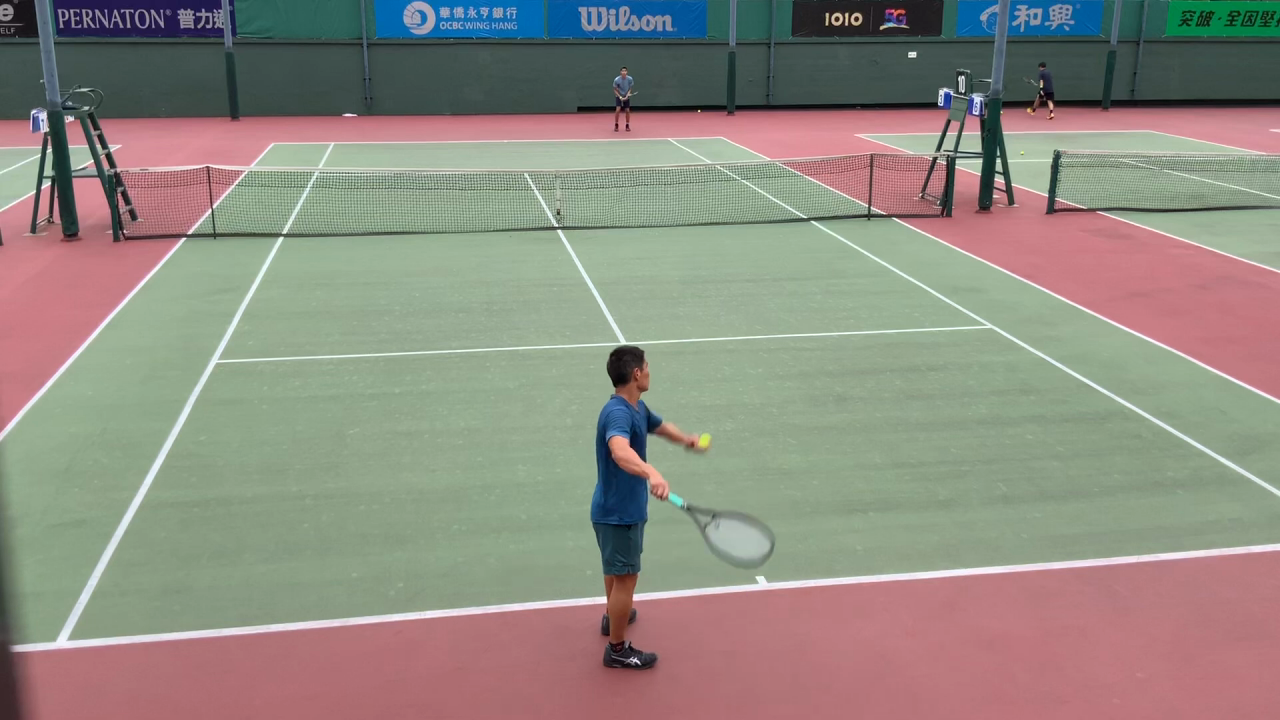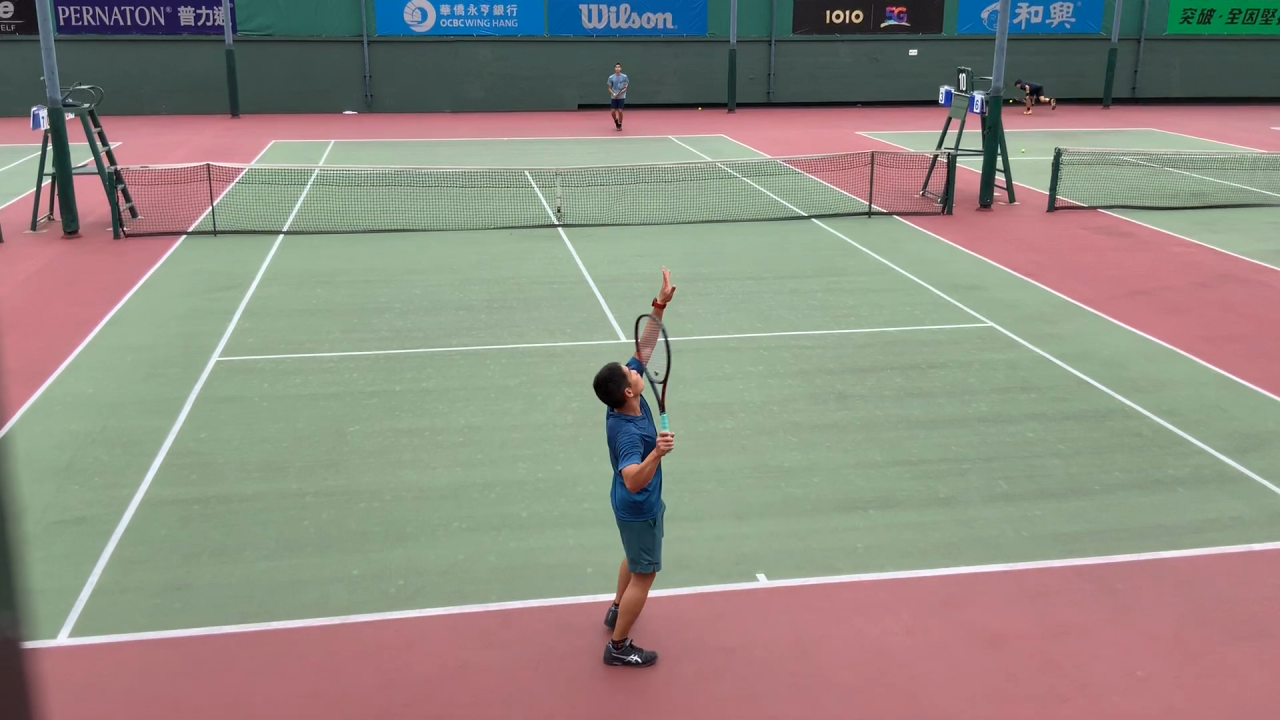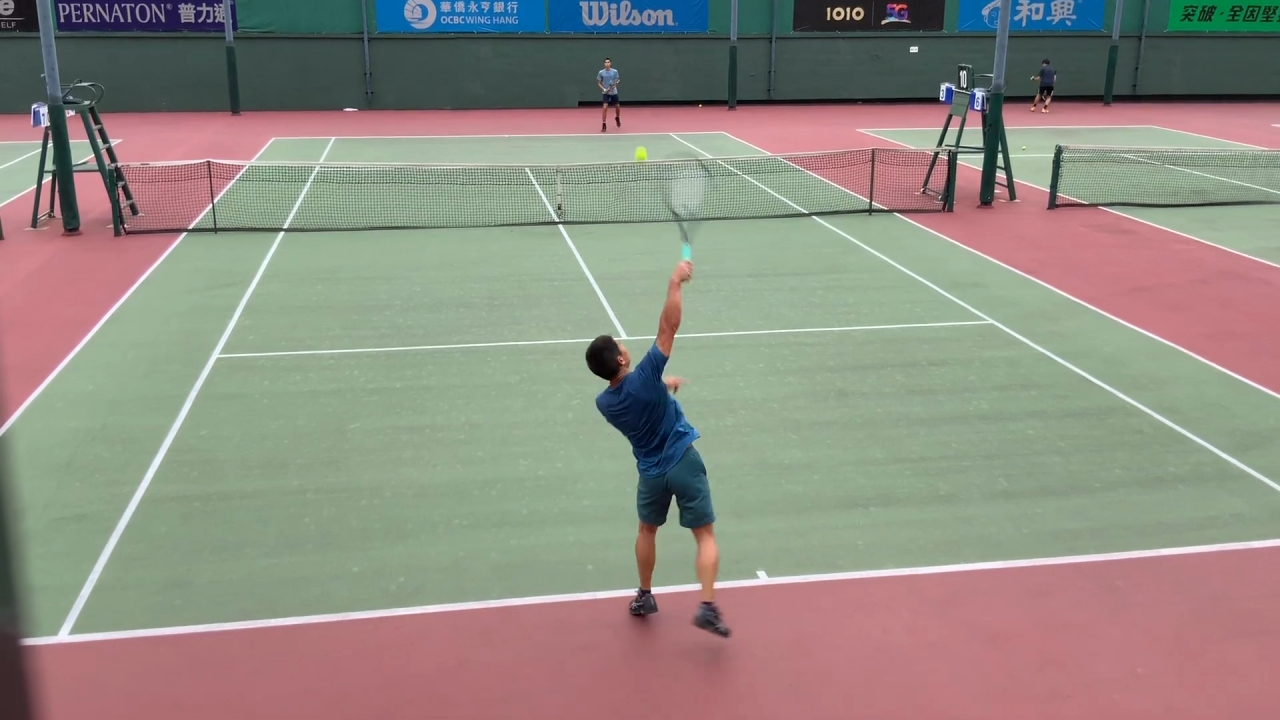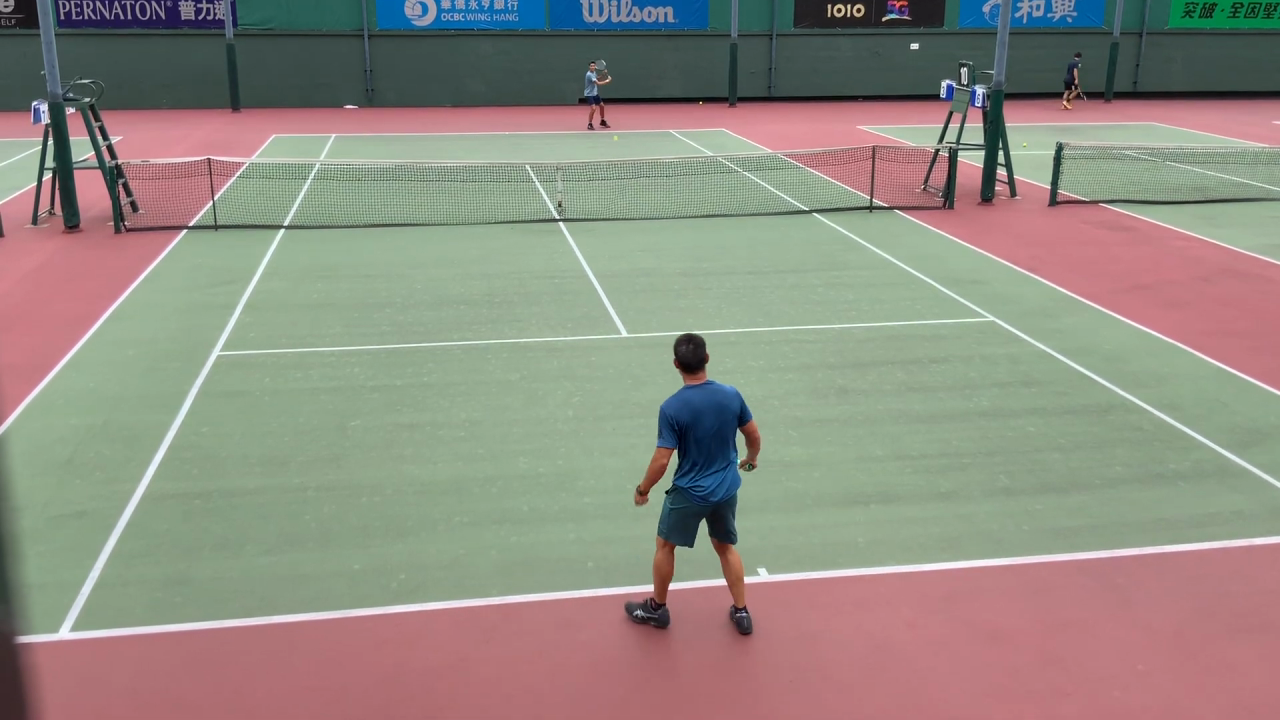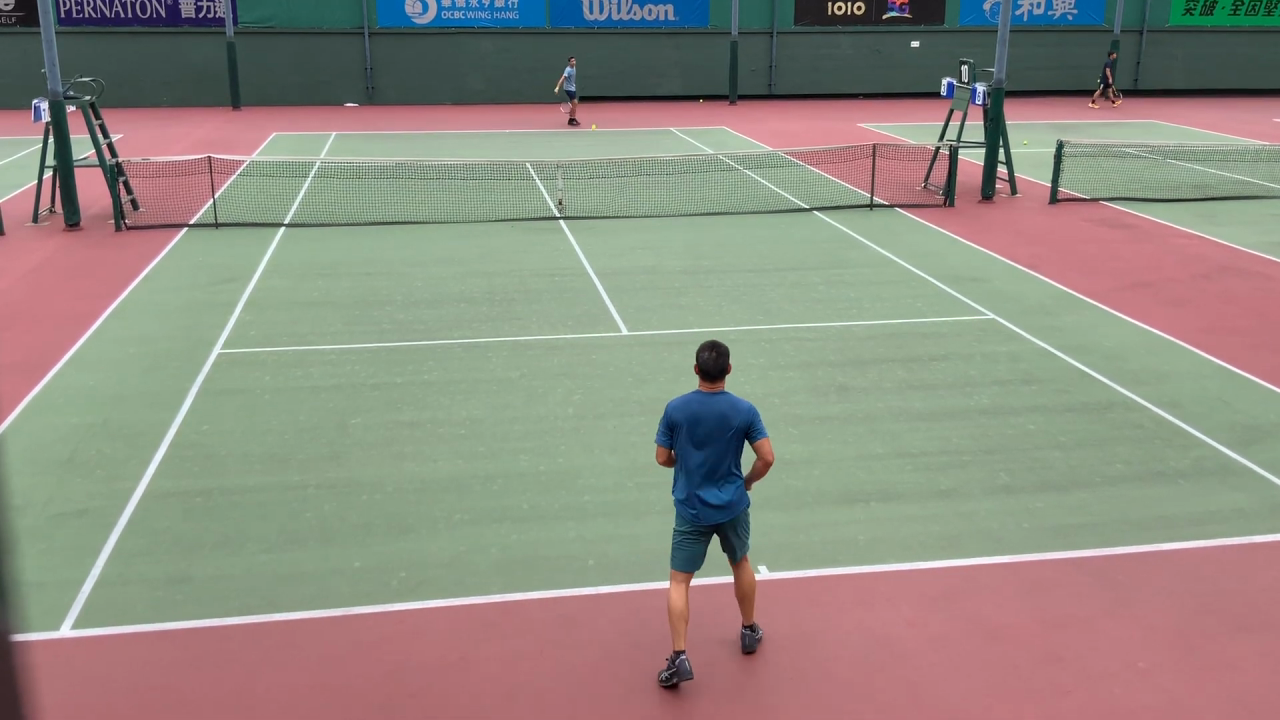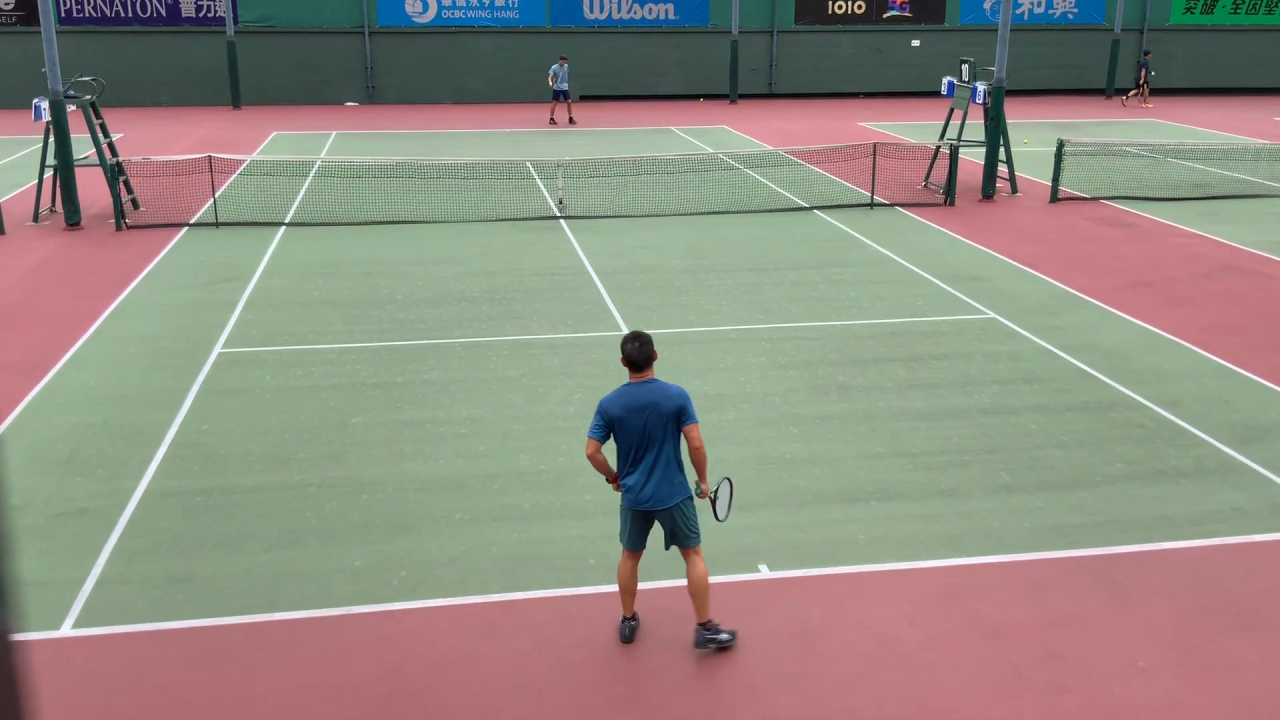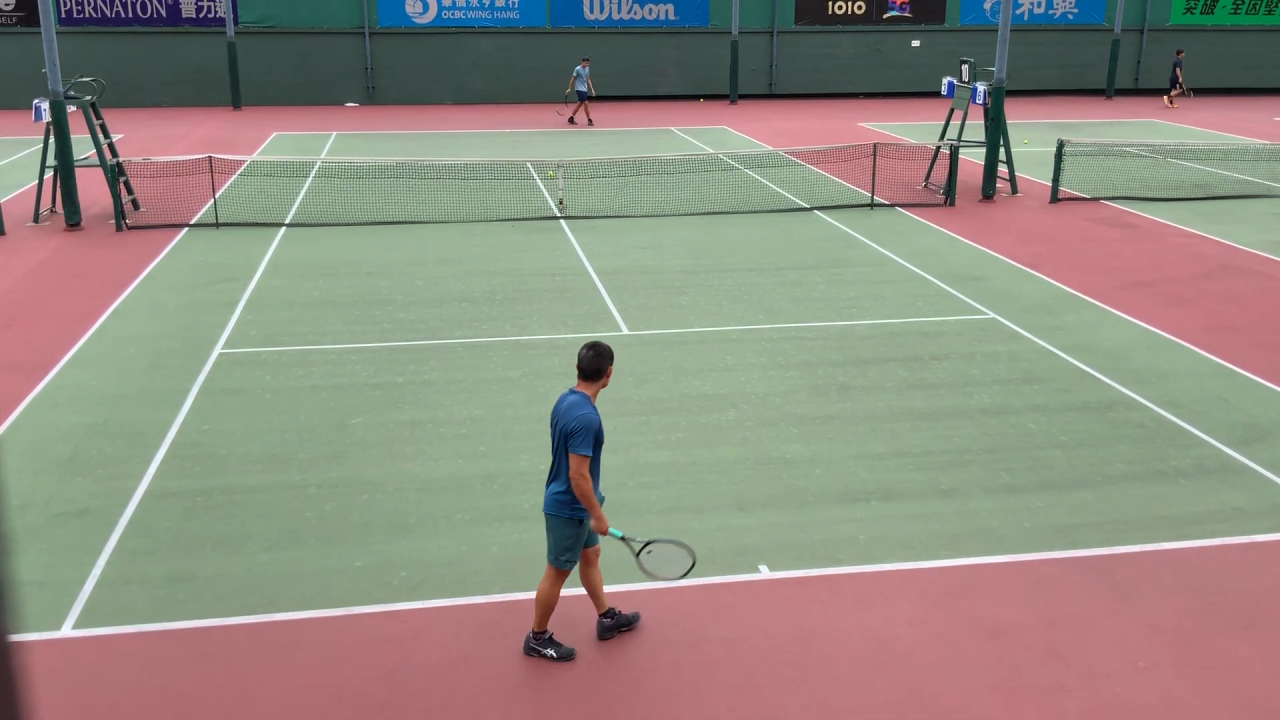
dt=0.7s
person 1, frame 1
left shoulder: (637, 407)
right shoulder: (616, 413)
left elbow: (660, 426)
right elbow: (620, 452)
left wrist: (687, 440)
right wrist: (651, 473)
left hip: (624, 507)
right hip: (617, 513)
left knee: (617, 571)
right knee: (625, 578)
left ankle: (614, 617)
right ankle: (617, 649)
person 1, frame 2
left shoulder: (624, 398)
right shoulder: (627, 433)
left elbow: (644, 347)
right elbow: (634, 484)
left wrist: (660, 304)
right wrist: (656, 455)
left hip: (644, 503)
right hip: (639, 508)
left knee: (634, 558)
right knee: (643, 575)
left ankle: (616, 609)
right ankle: (619, 646)
person 1, frame 3
left shoulder: (604, 403)
right shoulder: (642, 379)
right elbow: (668, 327)
right wrist: (675, 282)
left hip: (651, 474)
right hip: (683, 464)
left knee: (647, 531)
right knee: (705, 535)
left ankle: (644, 596)
right ankle: (707, 606)
person 1, frame 4
left shoulder: (672, 408)
right shoulder: (732, 396)
left elbow: (662, 460)
right elbow: (754, 437)
left wrist: (643, 487)
right wrist: (752, 458)
left hip: (689, 495)
right hip: (726, 490)
left knee: (666, 546)
right knee: (726, 549)
left ankle: (657, 607)
right ankle: (741, 612)
person 1, frame 5
left shoulder: (675, 409)
right shoulder: (745, 410)
left elbow: (663, 458)
right elbow: (767, 457)
right wrist: (747, 481)
left hip: (691, 510)
right hip: (732, 506)
left knee: (679, 582)
right knee: (740, 564)
left ankle: (679, 657)
right ankle: (749, 631)
person 1, frame 6
left shoulder: (610, 403)
right shoulder: (677, 396)
left elbow: (592, 452)
right elbow: (696, 444)
left wrist: (613, 477)
right wrist: (703, 478)
left hip: (633, 496)
right hip: (672, 494)
left knee: (629, 556)
right knee: (693, 554)
left ankle: (628, 621)
right ankle: (704, 626)
person 1, frame 7
left shoulder: (566, 399)
right shoulder: (585, 417)
right elbow: (579, 475)
right wrist: (598, 515)
left hip: (568, 500)
right hip: (568, 506)
left knee: (590, 556)
right knee: (558, 572)
left ankle: (607, 617)
right ankle: (537, 638)
